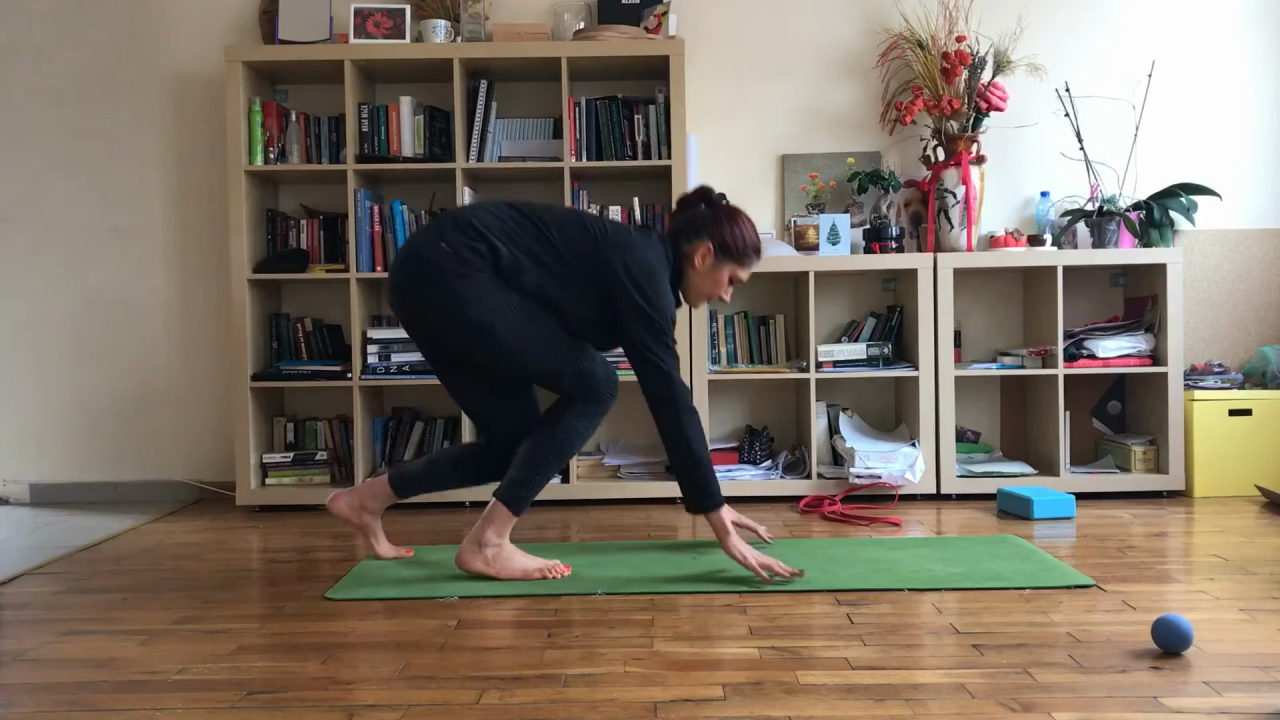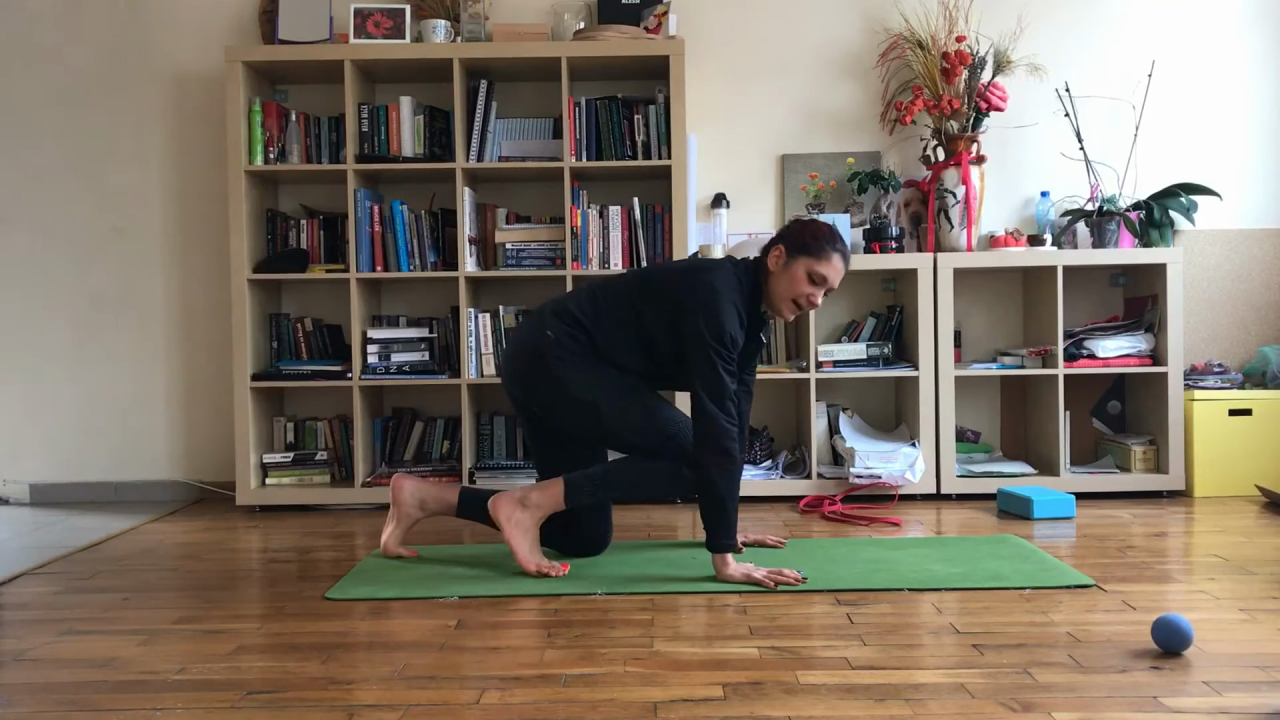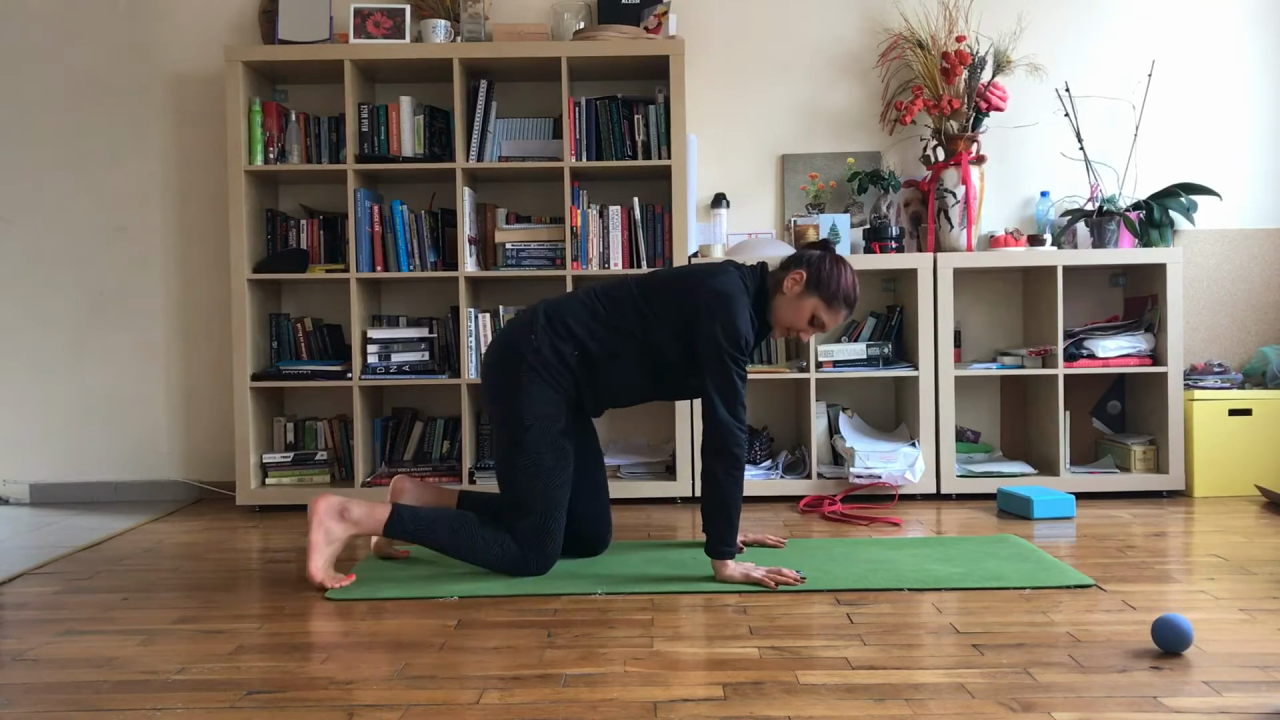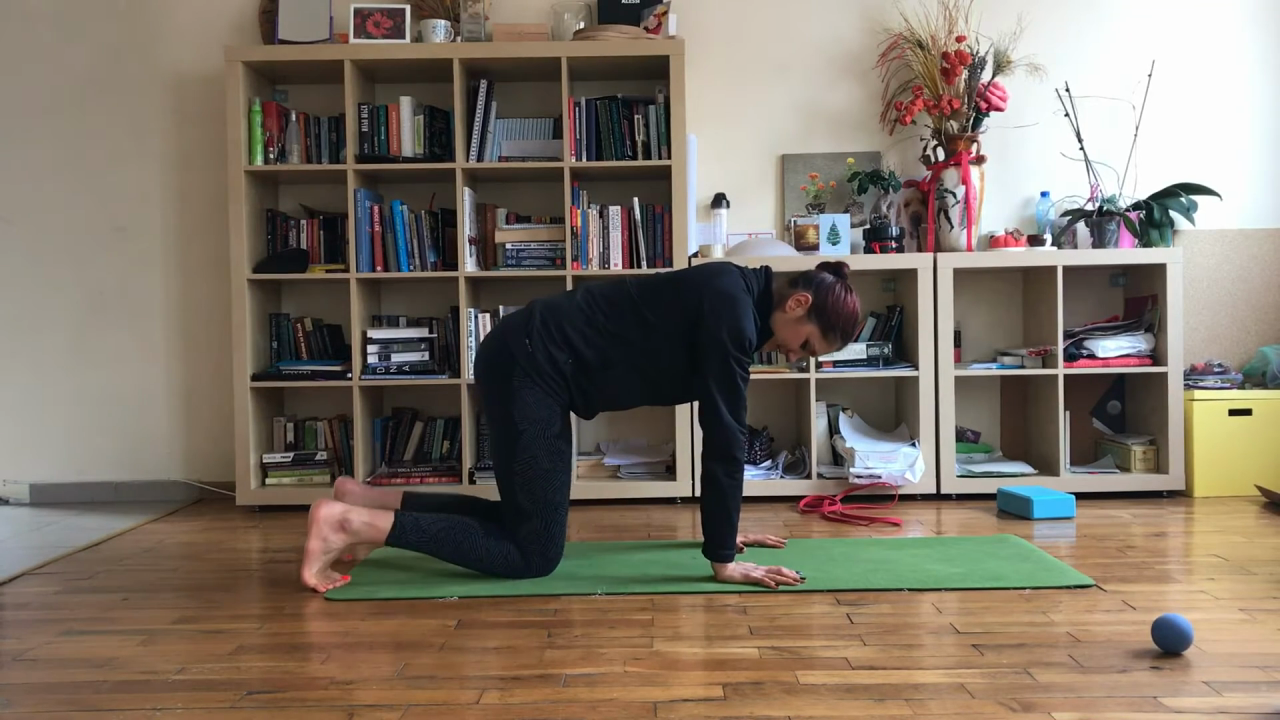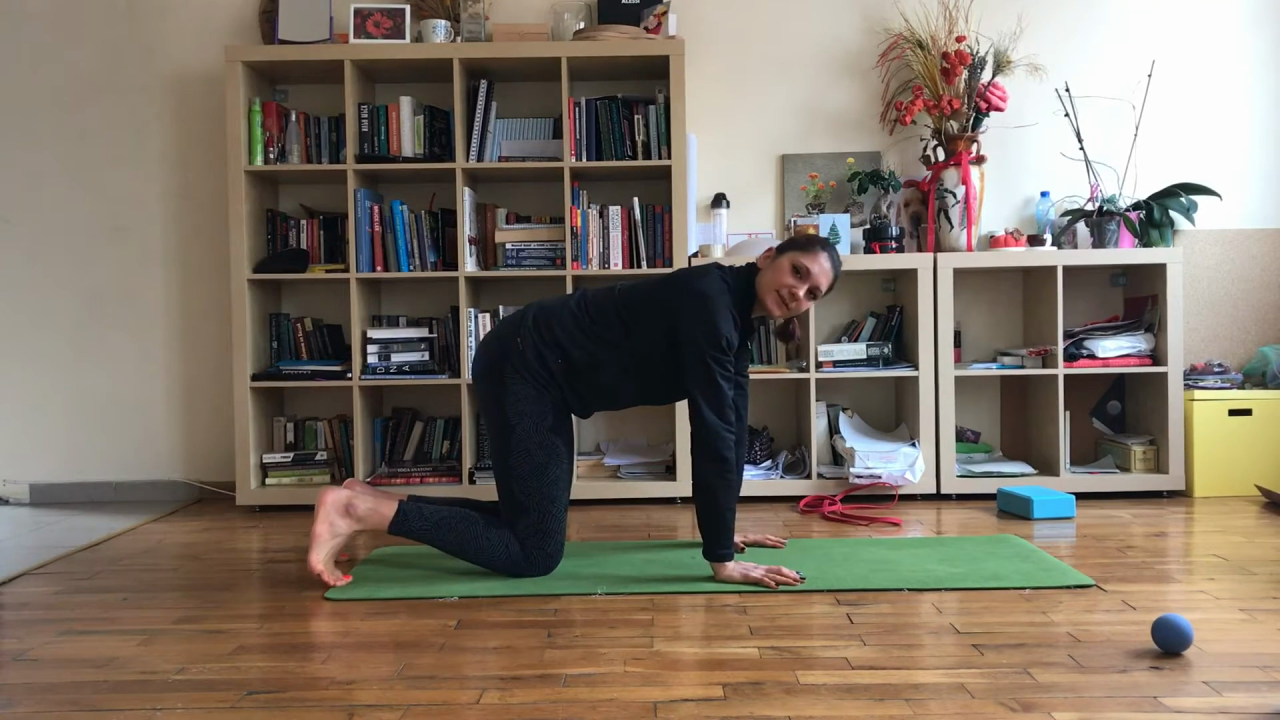
dt=0.7s
person 1, frame 1
left shoulder: (641, 263)
right shoulder: (643, 268)
left elbow: (665, 393)
right elbow: (669, 398)
left wrist: (713, 503)
right wrist: (720, 525)
left hip: (429, 273)
right hip: (448, 269)
left knee: (514, 442)
right knee: (592, 387)
left ankle: (365, 500)
right ankle: (488, 543)
person 1, frame 2
left shoulder: (749, 311)
right shoulder: (717, 293)
left elbow: (733, 419)
right elbow: (714, 425)
left wrist: (723, 525)
right wrist: (724, 557)
left hip: (555, 365)
right hip: (549, 356)
left knee: (584, 537)
right knee: (689, 452)
left ankle: (424, 496)
right ankle: (529, 502)
person 1, frame 3
left shoulder: (742, 307)
right shoulder: (728, 300)
left elbow: (723, 425)
right elbow: (723, 432)
left wrist: (724, 528)
right wrist: (724, 559)
left hip: (550, 373)
right hip: (533, 366)
left knee: (589, 537)
right knee: (530, 553)
left ankle: (420, 497)
right ankle: (348, 516)
person 1, frame 4
left shoulder: (738, 303)
right shoulder: (732, 306)
left elbow: (723, 425)
right elbow: (724, 435)
left wrist: (724, 528)
right wrist: (723, 560)
left hip: (533, 364)
right hip: (527, 365)
left knee: (532, 524)
right knee: (533, 553)
left ankle: (365, 498)
right ankle: (345, 523)
person 1, frame 5
left shoulder: (735, 316)
right shoulder: (711, 301)
left elbow: (731, 425)
right elbow: (711, 432)
left wrist: (724, 527)
right wrist: (722, 558)
left hip: (535, 371)
right hip: (520, 367)
left knee: (531, 523)
right knee: (535, 551)
left ankle: (371, 500)
right ankle: (355, 510)
